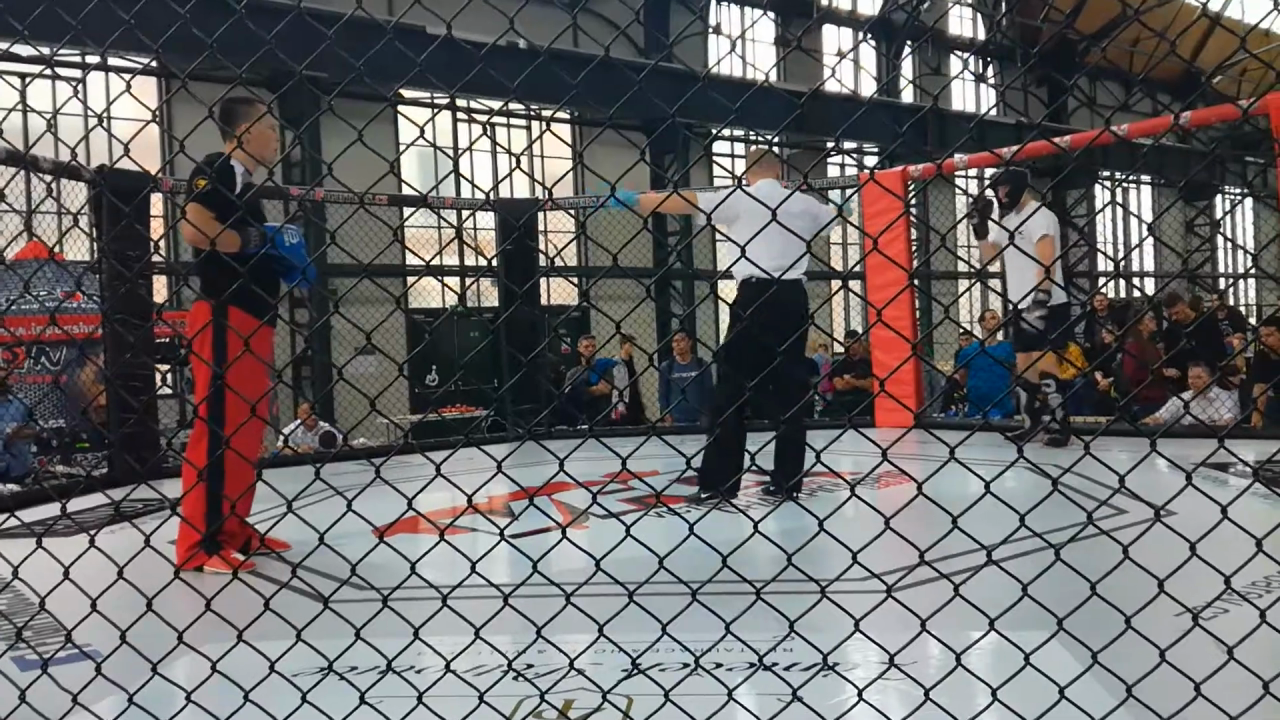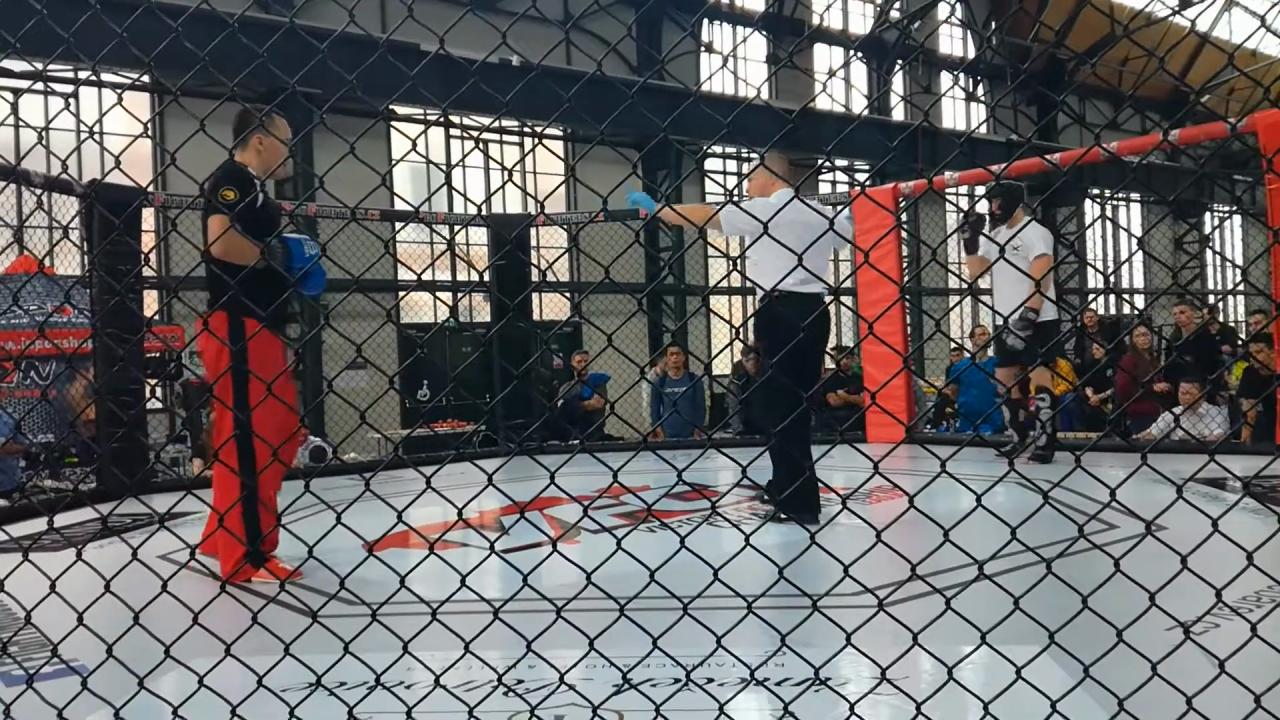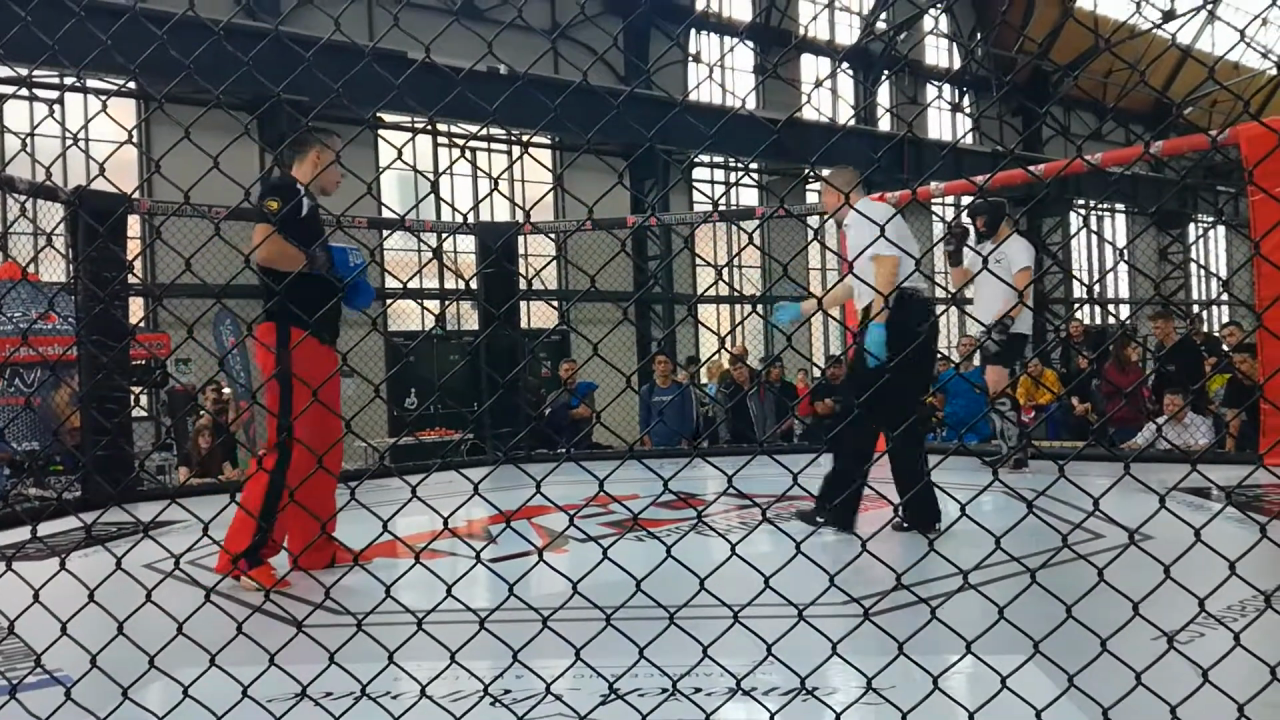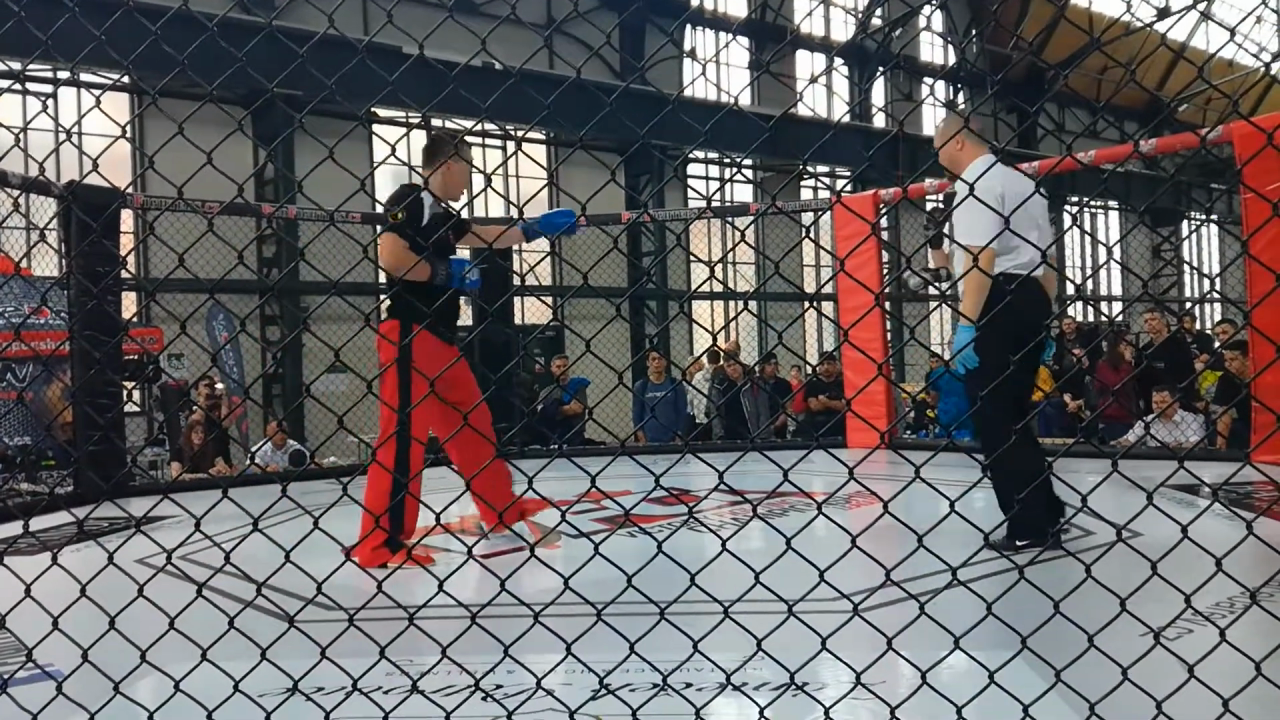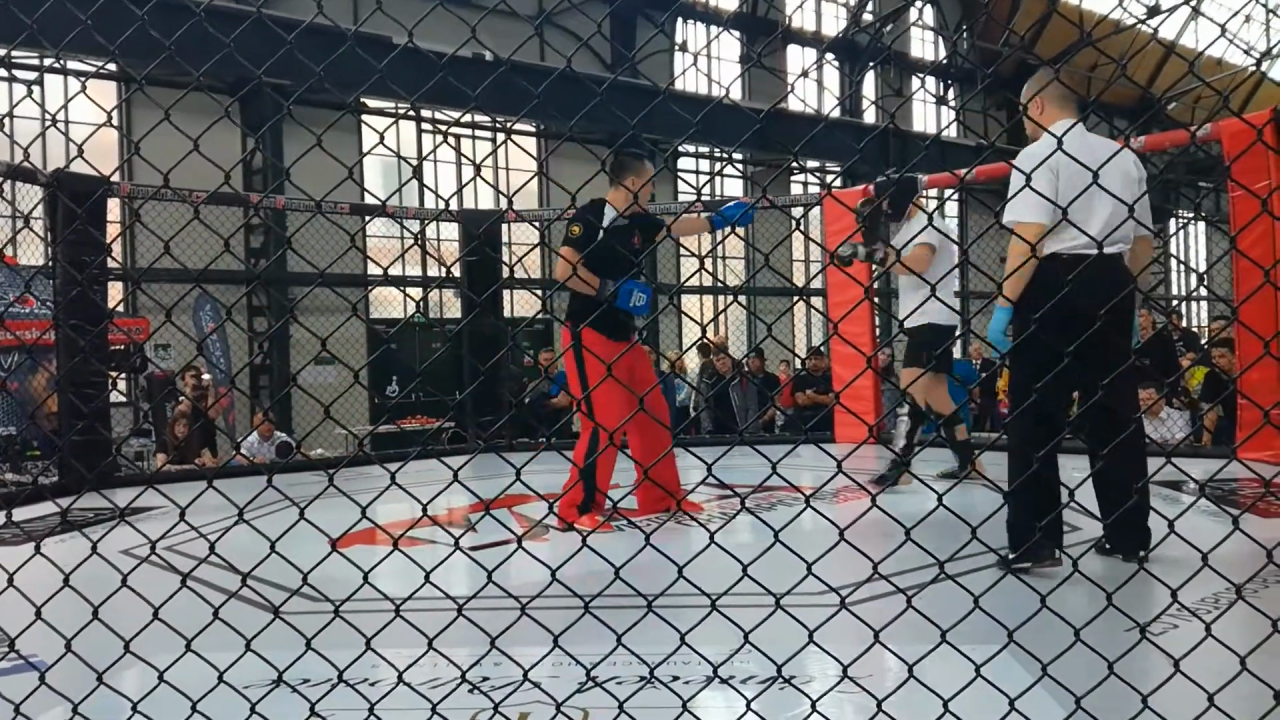
dt=1s
person 1, frame 1
left shoulder: (243, 182)
right shoulder: (218, 169)
right elbow: (194, 228)
left wrist: (286, 262)
right wrist: (260, 239)
left hip: (251, 319)
right hip: (225, 317)
left knee: (248, 427)
right knee: (221, 426)
left ankle: (232, 529)
right ankle: (200, 543)
person 1, frame 2
left shoulder: (254, 189)
right shoulder: (232, 179)
right elbow: (221, 242)
left wrist: (293, 267)
right wrist: (278, 253)
left hip: (262, 331)
right hip: (238, 329)
left knee: (283, 433)
right knee: (247, 438)
left ankle: (226, 534)
right ankle: (245, 555)
person 1, frame 3
left shoulder: (307, 205)
right shoulder: (282, 191)
right elbow: (265, 250)
left wrist: (346, 281)
right wrist: (326, 260)
left hip: (316, 338)
right hip: (288, 337)
left knee: (325, 443)
right knee: (290, 443)
left ankle: (314, 544)
right ankle: (246, 552)
person 1, frame 4
left shoulder: (442, 214)
right shoulder: (407, 201)
left elbow: (488, 234)
right elbow: (390, 256)
left wrist: (538, 225)
right wrist: (444, 272)
left hip: (440, 339)
right hip: (411, 336)
left knee: (474, 425)
right knee: (403, 436)
left ankle: (500, 510)
right ankle: (380, 543)
person 1, frame 5
left shoulder: (637, 223)
right shoulder: (588, 215)
left elbow: (683, 225)
right elbow: (563, 270)
left wrist: (720, 218)
right wrist: (612, 291)
left hip: (623, 337)
right hip: (587, 334)
left knee: (651, 414)
right knee: (601, 420)
left ankle: (660, 496)
right ankle: (577, 508)
person 2, frame 1
left shoulder: (739, 198)
right shoulder: (804, 203)
left elbow: (684, 202)
right elbow: (834, 216)
left wrist: (632, 199)
left hip: (756, 297)
right hip: (793, 298)
left knee: (732, 390)
right knee: (791, 390)
left ankle: (718, 483)
right ankle: (787, 479)
person 2, frame 2
left shoulder: (764, 209)
right shoulder: (820, 213)
left elbow: (706, 216)
right elbow: (847, 232)
left wrist: (654, 207)
right wrist: (849, 220)
left hip: (780, 311)
right hip: (814, 311)
left knee: (782, 406)
right knee: (798, 404)
left ankle: (799, 502)
right ankle: (784, 489)
person 2, frame 3
left shoulder: (870, 213)
right shoulder: (864, 226)
left elbow: (889, 264)
right elbow: (850, 286)
left wrist: (879, 323)
right wrist: (803, 308)
left hip: (895, 324)
right hip: (910, 323)
left knee: (862, 413)
right knee: (904, 418)
left ankle: (837, 507)
right ankle: (920, 513)
person 2, frame 4
left shoulder: (977, 186)
right shoulder: (1026, 185)
left elbow: (981, 261)
right elbow: (1047, 264)
left wrist: (966, 327)
right wrist: (1045, 322)
left hip: (998, 311)
right hip: (1031, 308)
left knee: (996, 422)
right knee: (1011, 417)
left ankle: (1031, 526)
right ankle: (1040, 512)
person 2, frame 5
left shoulder: (1037, 156)
right shoulder: (1123, 157)
left elbow: (1029, 238)
right elbow: (1143, 244)
left wrist: (1004, 305)
left hip: (1052, 290)
right hip: (1109, 289)
left knee: (1033, 418)
right knee: (1113, 412)
left ankle: (1035, 543)
right ankle: (1128, 534)
person 3, frame 1
left shoulder: (1039, 215)
right shoulder: (1006, 220)
left elbow: (1048, 261)
right elbow: (989, 257)
left wrist: (1041, 301)
right wrist: (980, 225)
left hip: (1047, 304)
right hip: (1022, 306)
left knee: (1044, 364)
right knee: (1024, 366)
left ankle: (1059, 427)
right ankle: (1033, 424)
person 3, frame 2
left shoulder: (1034, 232)
right shoulder: (995, 235)
left elbow: (1041, 279)
right elbow: (976, 273)
left wrist: (1028, 317)
right wrist: (970, 240)
left hip: (1038, 320)
right hip: (1007, 321)
left knee: (1039, 378)
right knee: (1007, 381)
left ankle: (1044, 443)
right ankle: (1023, 438)
person 3, frame 3
left shoulder: (1017, 245)
right shoulder: (980, 249)
left elbow: (1022, 290)
right elbow: (959, 284)
left wrist: (1003, 323)
right wrist: (953, 251)
left hip: (1011, 330)
right hip: (989, 331)
left knee: (995, 382)
right knee: (996, 389)
left ankle: (1016, 446)
right ankle: (1009, 450)
person 3, frame 4
left shoulder: (991, 233)
right shoulder: (967, 236)
left elbow: (984, 274)
right elbow: (945, 266)
left wrist: (939, 275)
right wrist: (935, 237)
left hip: (996, 321)
right hip: (977, 320)
left knee: (991, 380)
right knee: (978, 381)
person 3, frame 5
left shoulder: (926, 222)
right shoulder: (913, 226)
left elbow: (917, 262)
right elbow: (895, 264)
left wrist: (876, 252)
right wrist: (874, 236)
left hip: (931, 319)
right hip: (922, 320)
left knee: (910, 385)
right knee: (936, 393)
left ankle: (899, 466)
right ankle: (966, 459)
